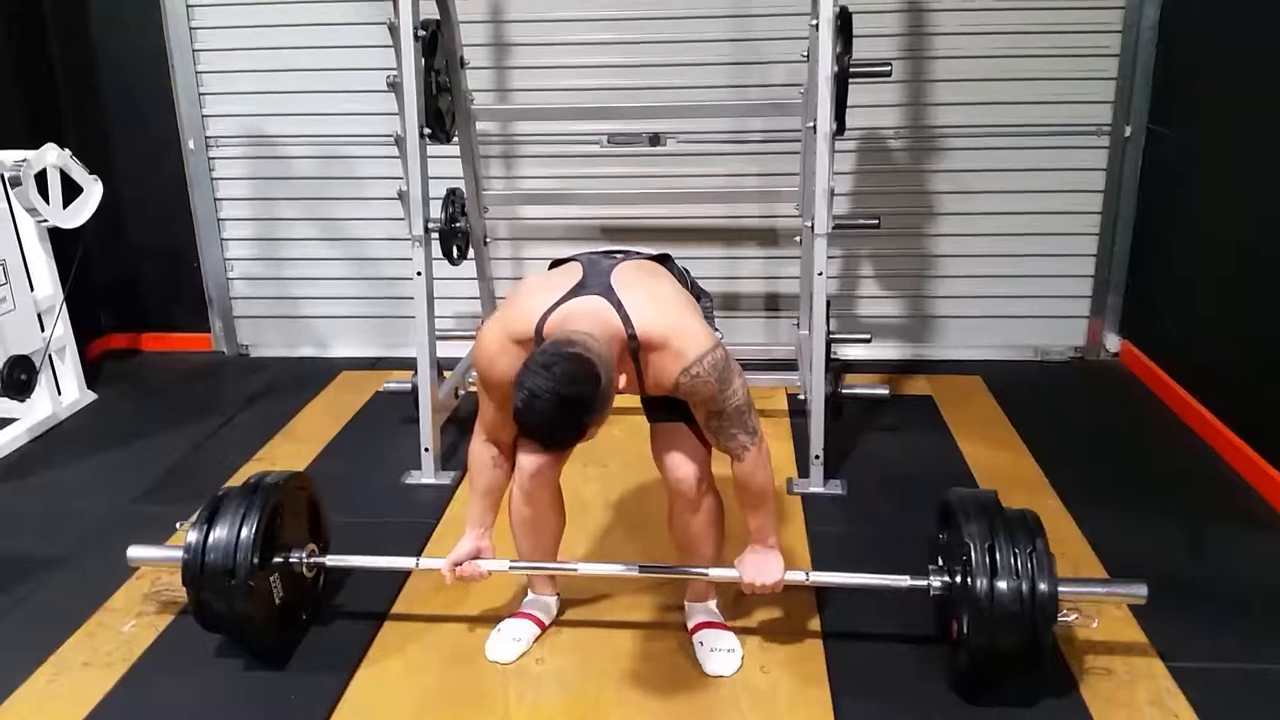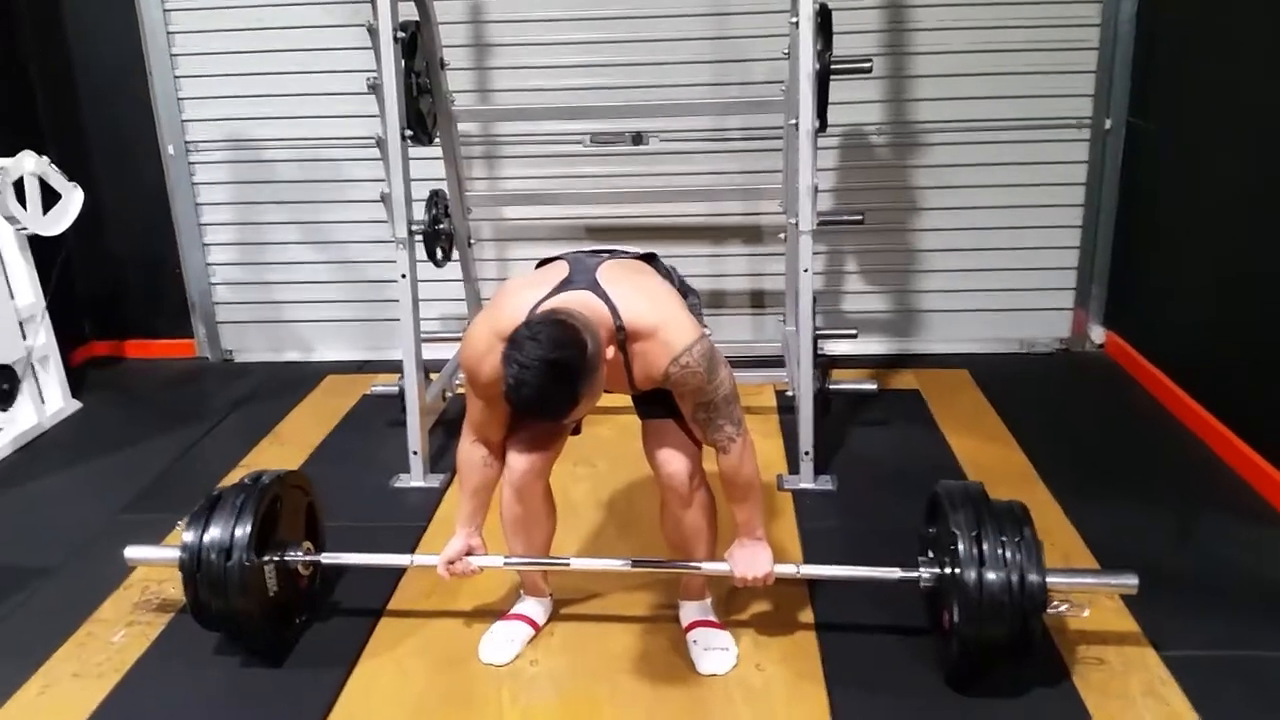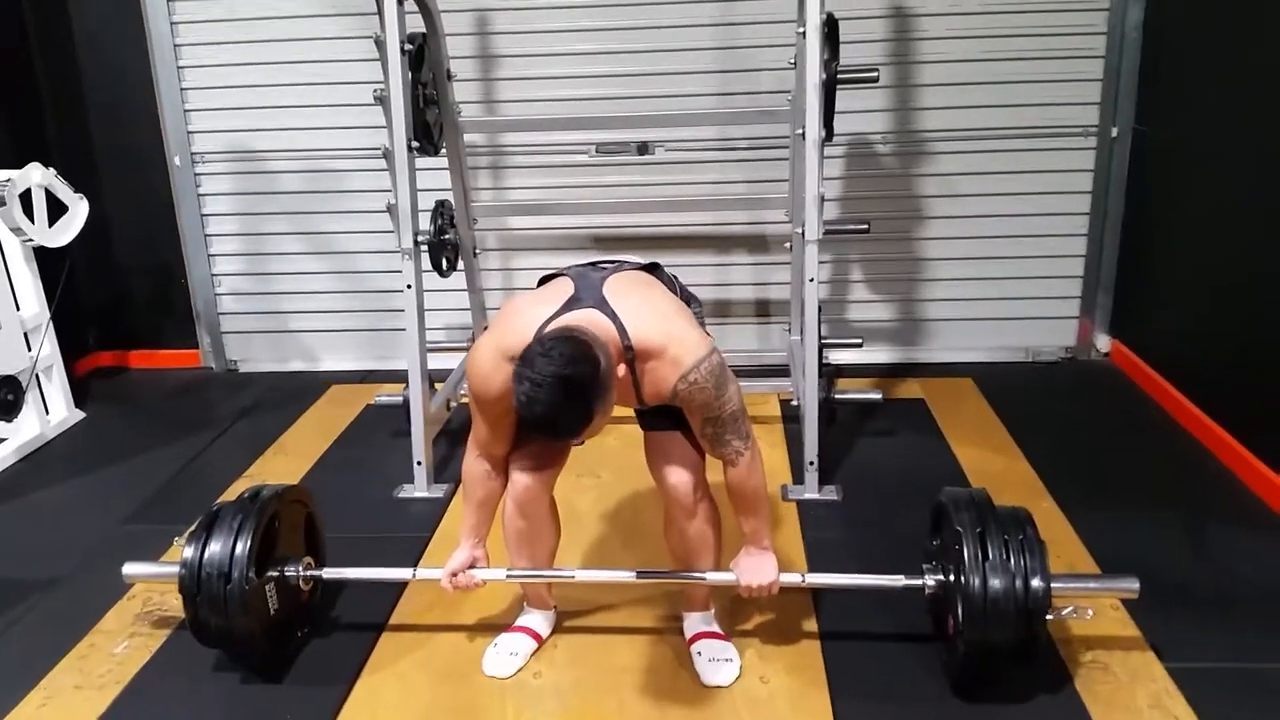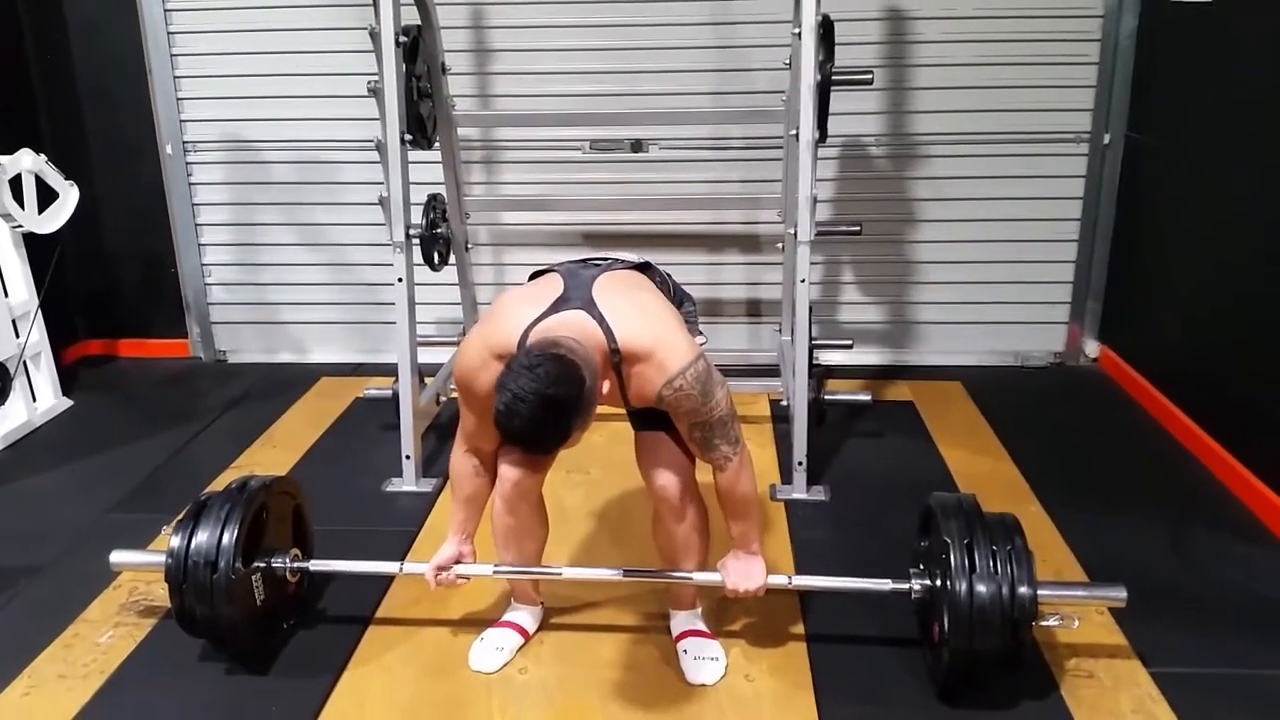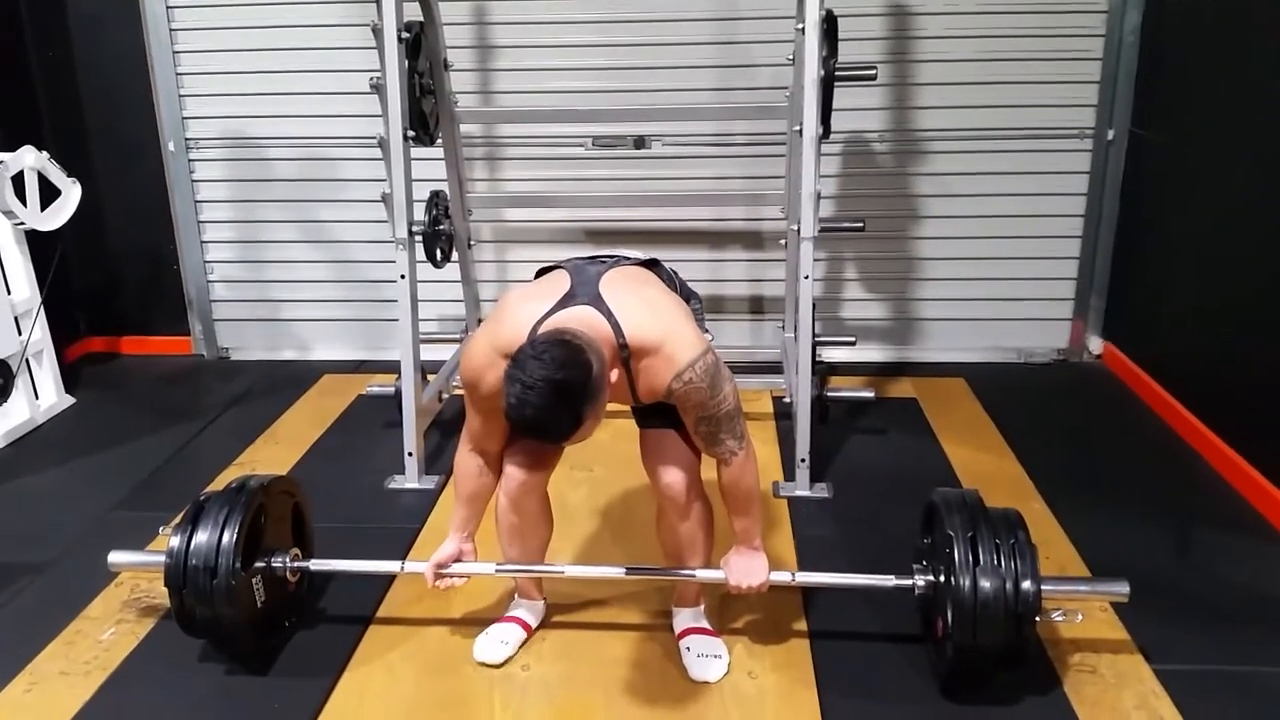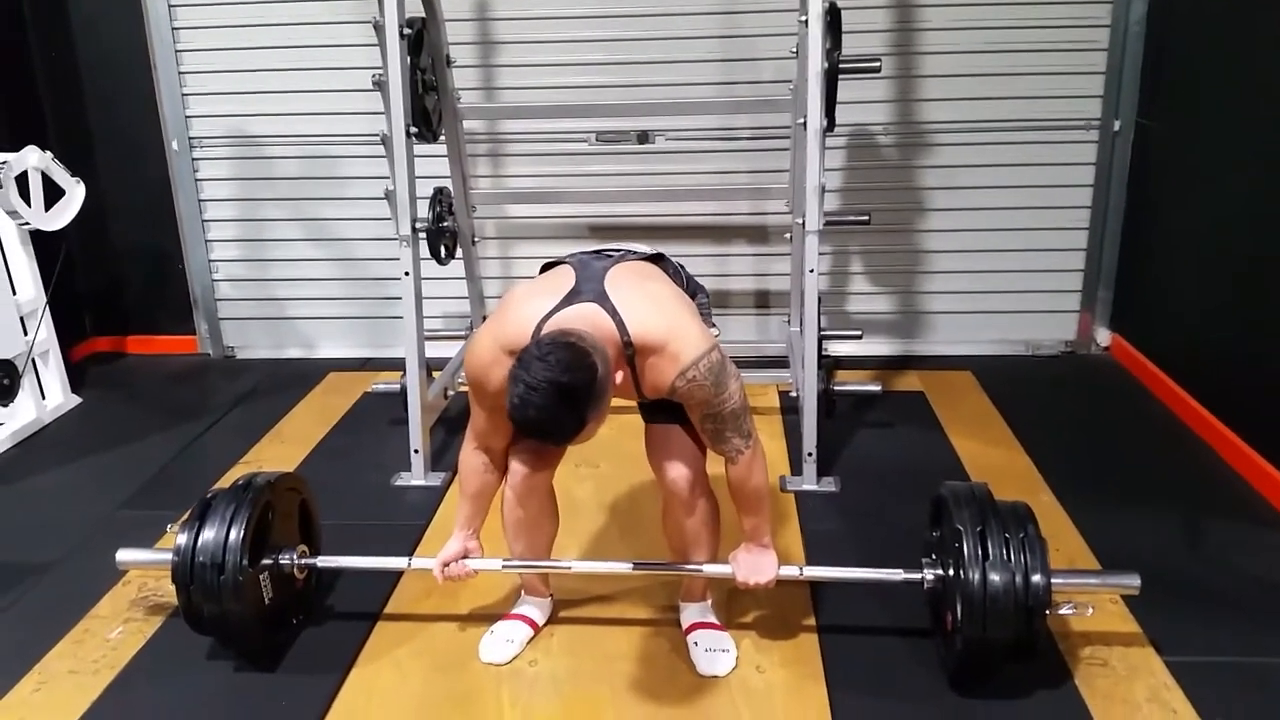
dt=0.7s
person 1, frame 1
left shoulder: (684, 351)
right shoulder: (504, 344)
left elbow: (746, 445)
right elbow: (493, 440)
left wrist: (763, 545)
right wrist: (477, 532)
left hip: (663, 341)
right hip: (567, 318)
left knee: (688, 475)
right knee: (531, 467)
left ankle: (701, 602)
right ankle: (540, 596)
person 1, frame 2
left shoulder: (672, 343)
right shoulder: (489, 343)
left elbow: (731, 439)
right elbow: (482, 440)
left wrist: (750, 538)
right wrist: (467, 530)
left hip: (650, 336)
left knee: (680, 472)
right knee: (521, 467)
left ankle: (696, 601)
right ankle: (533, 597)
person 1, frame 3
left shoulder: (680, 357)
right shoulder: (495, 361)
left elbow: (738, 450)
right elbow: (486, 454)
left wrist: (758, 546)
right wrist: (471, 542)
left hip: (656, 343)
left knee: (684, 483)
right knee: (524, 478)
left ankle: (699, 614)
right ankle: (536, 610)
person 1, frame 4
left shoulder: (668, 364)
right shoulder: (484, 357)
left elbow: (728, 455)
right elbow: (475, 449)
left wrist: (746, 550)
right wrist: (459, 537)
left knee: (672, 484)
right knee: (513, 477)
left ankle: (686, 613)
right ankle: (523, 606)
person 1, frame 5
left shoulder: (676, 358)
right shoulder: (490, 357)
left elbow: (732, 450)
right elbow: (480, 449)
left wrist: (748, 546)
right wrist: (461, 536)
left hip: (656, 342)
left knee: (678, 482)
right knee: (519, 475)
left ankle: (689, 609)
right ankle: (526, 602)
person 1, frame 6
left shoulder: (682, 354)
right shoulder: (494, 353)
left elbow: (740, 447)
right elbow: (485, 447)
left wrist: (757, 543)
right wrist: (465, 533)
left knee: (683, 477)
right knee: (523, 469)
left ankle: (696, 603)
right ankle: (533, 598)
